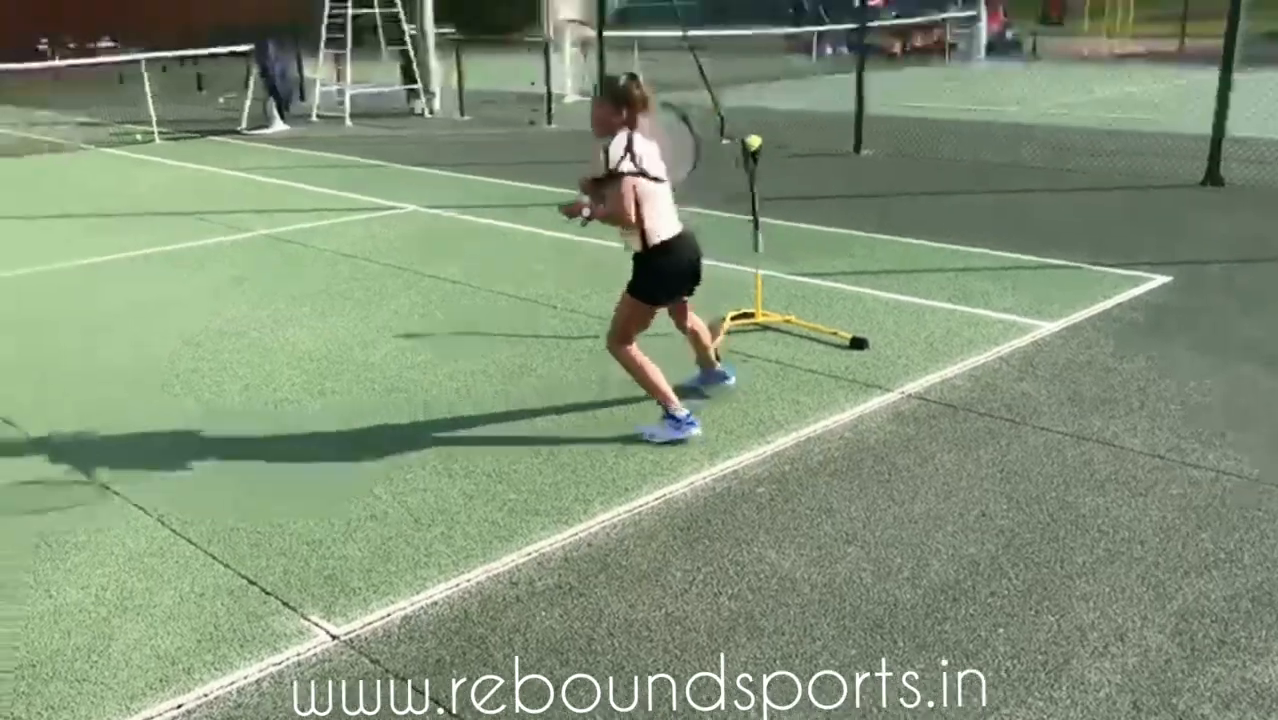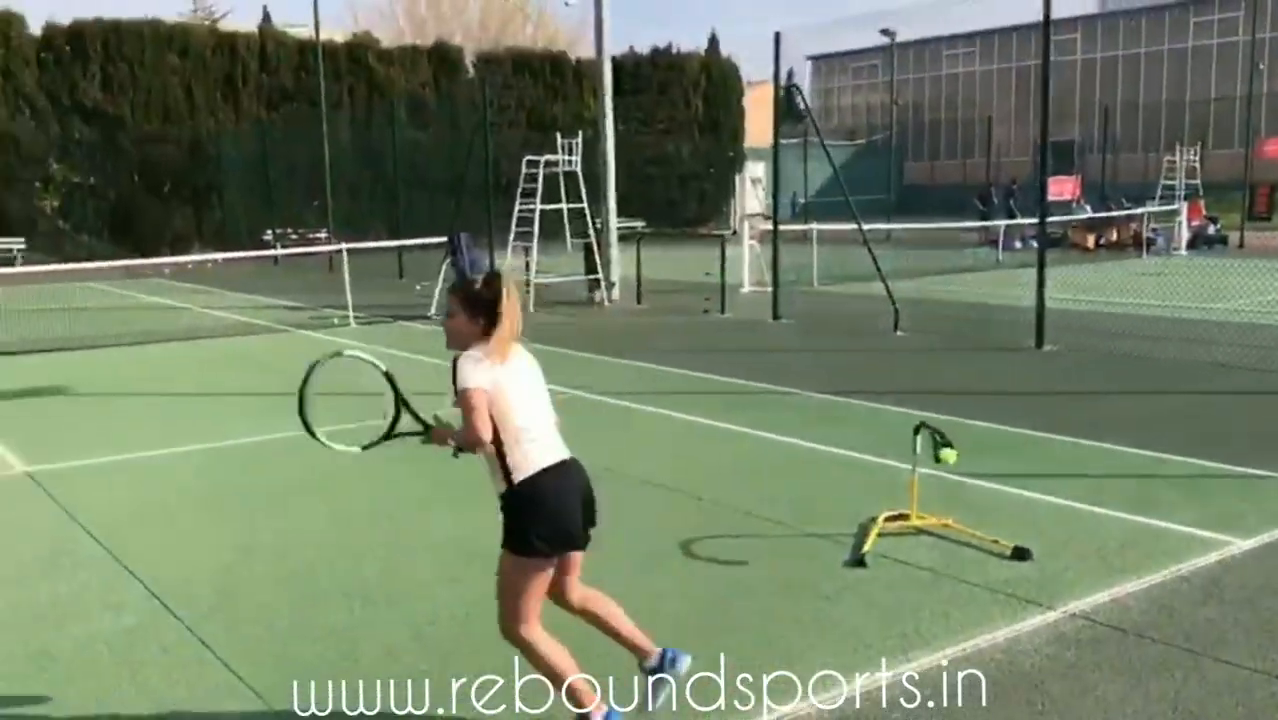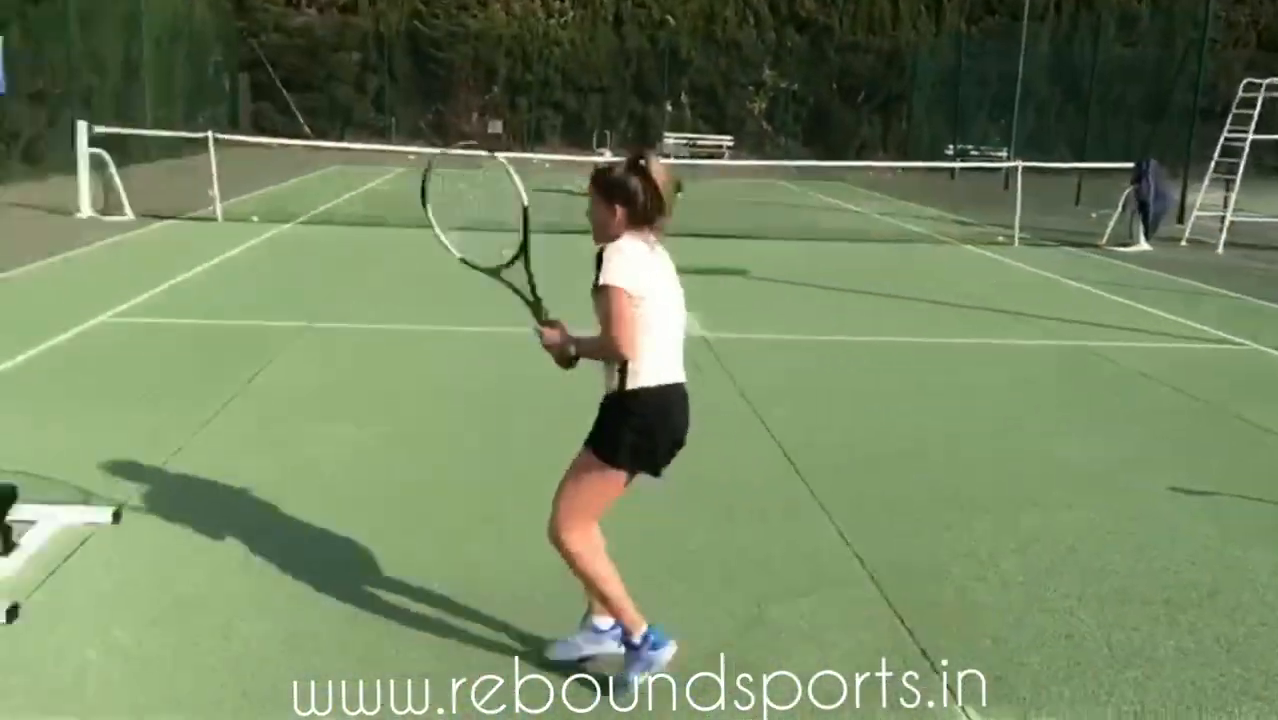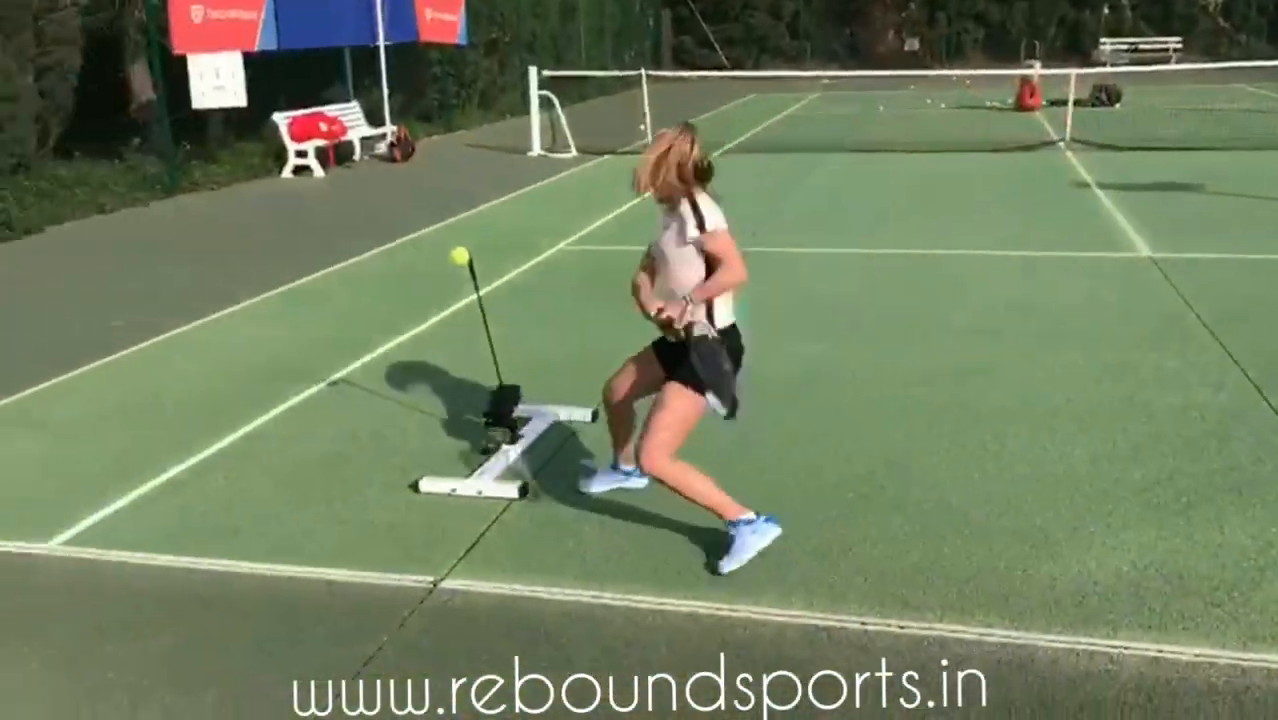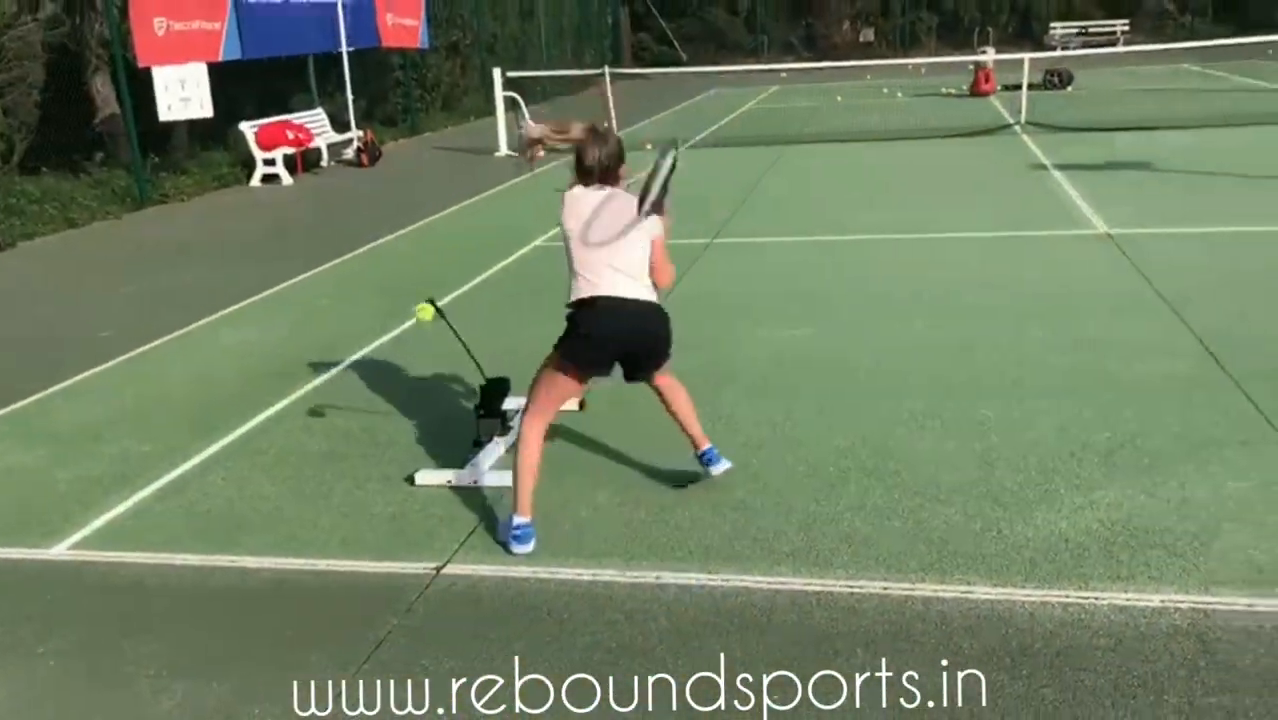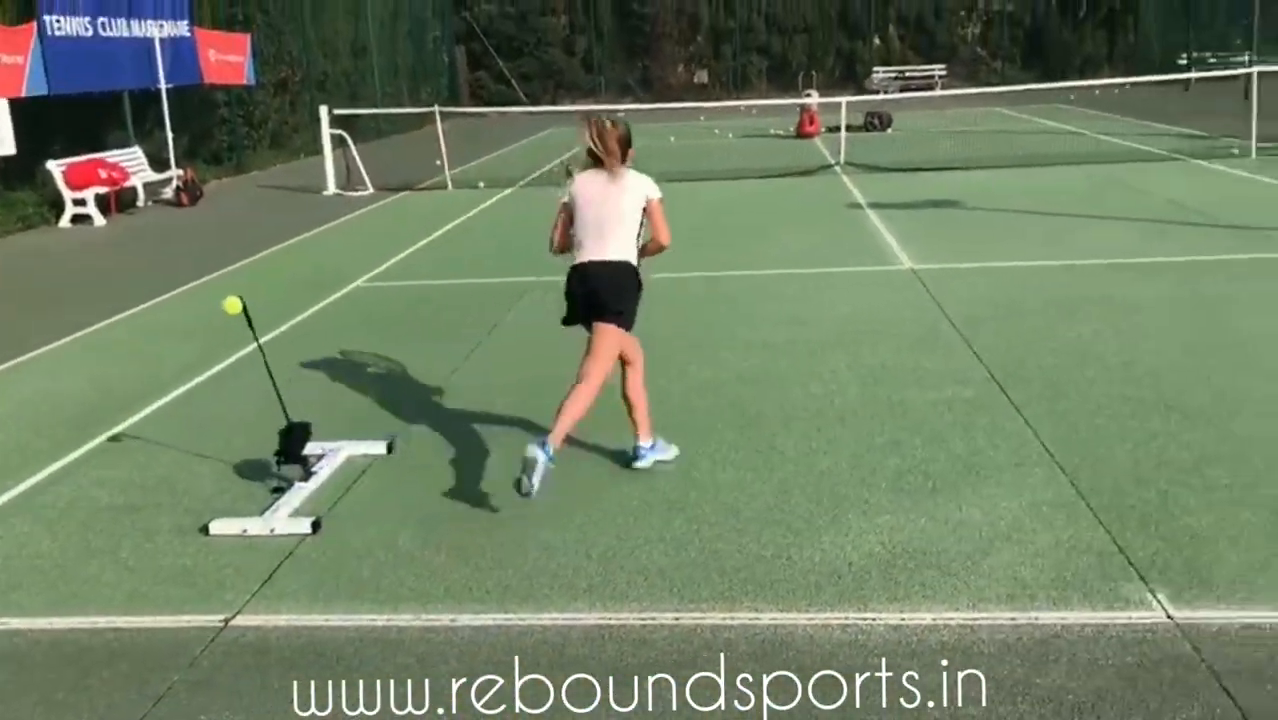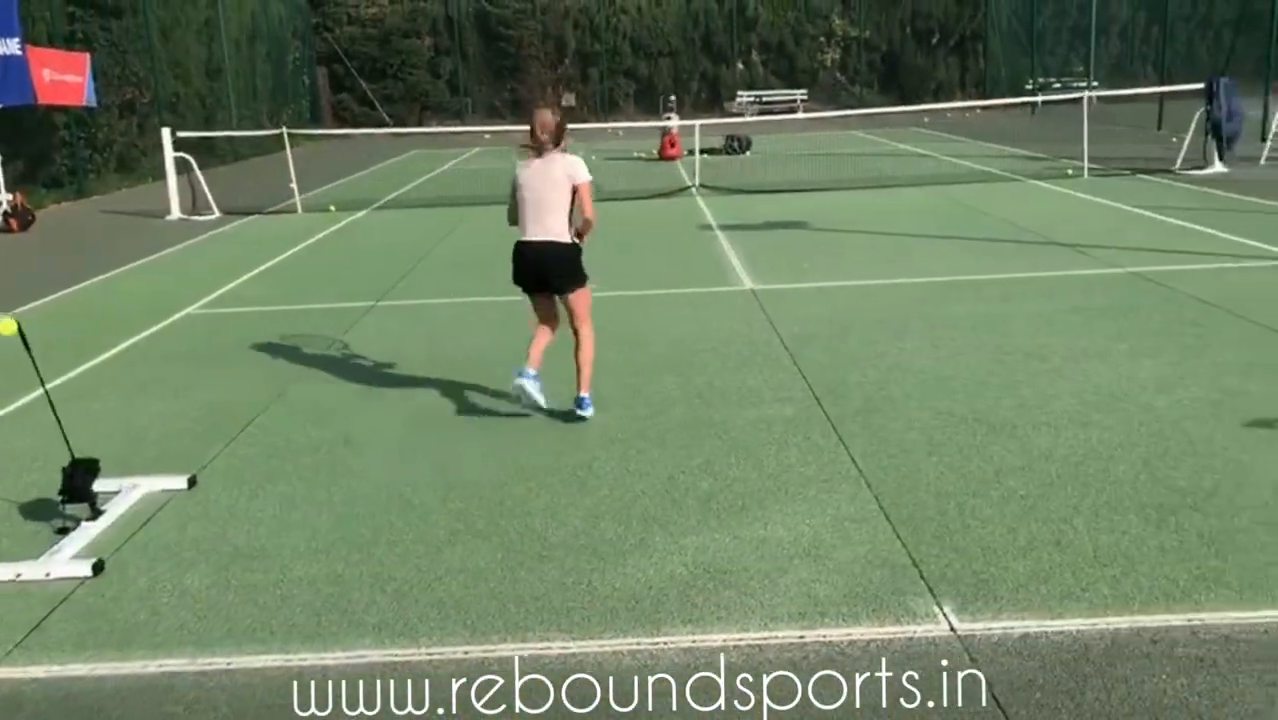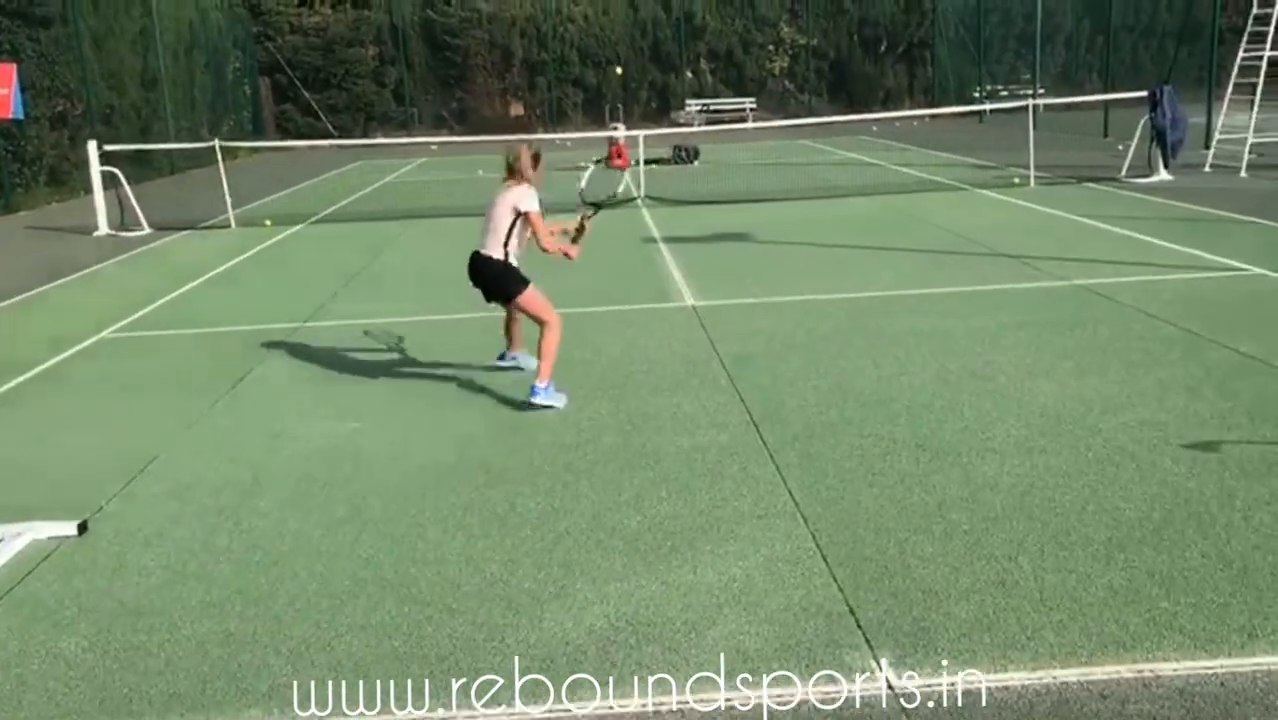
dt=0.5s
person 1, frame 1
left shoulder: (618, 146)
right shoulder: (639, 141)
left elbow: (625, 215)
right elbow: (616, 191)
left wrist: (584, 210)
right wrist: (599, 183)
left hip: (660, 257)
right hip: (681, 245)
left knee: (620, 342)
right knee: (681, 316)
left ankle: (678, 416)
right ankle: (716, 370)
person 1, frame 2
left shoulder: (469, 362)
right shoulder: (518, 356)
left elbow: (480, 435)
left wrist: (450, 436)
right wrist: (460, 434)
left hip: (535, 499)
right hip: (569, 481)
left knee: (519, 626)
right knee: (568, 592)
right ankle: (657, 660)
person 1, frame 3
left shoulder: (618, 256)
right shoulder: (650, 254)
left elbow: (622, 343)
left wrist: (564, 340)
right wrist: (574, 341)
left hip: (642, 411)
right hip: (658, 406)
left knee: (565, 528)
right knee: (579, 517)
left ankle: (644, 637)
right ankle: (607, 624)
person 1, frame 4
left shoulder: (697, 210)
right shoulder: (675, 213)
left elbow: (734, 270)
right elbow: (643, 276)
left wrist: (688, 303)
right wrist: (654, 308)
right hip: (679, 340)
left knee: (656, 458)
right knee: (614, 392)
left ankle: (749, 523)
right ankle: (624, 468)
person 1, frame 5
left shoulder: (571, 202)
right shoulder: (643, 209)
right elbow: (663, 280)
left hip: (593, 320)
right hip: (648, 320)
left knee: (534, 419)
right knee: (662, 380)
left ankle: (521, 524)
right ankle: (708, 455)
person 1, frame 6
left shoulder: (577, 184)
right shoulder: (642, 183)
left elbow: (558, 243)
right elbow: (662, 240)
left hip: (580, 279)
right hip: (617, 280)
left knee: (633, 358)
right knee: (591, 379)
left ankle: (645, 444)
right ankle: (546, 448)
person 1, frame 7
left shoulder: (523, 168)
right shoulder: (573, 165)
left elbow: (513, 219)
right elbow: (588, 217)
right wrist: (581, 233)
left hip: (526, 253)
right hip: (561, 253)
left knee: (547, 323)
right knee: (582, 326)
left ankle: (528, 373)
right ankle: (583, 398)
person 1, frame 8
left shoulder: (509, 189)
right shoulder: (525, 193)
left elbow: (531, 229)
right elbow: (545, 243)
left wrist: (569, 226)
right wrist: (567, 249)
left hip: (482, 264)
right hip: (497, 268)
left knee: (518, 302)
right knee: (551, 321)
left ankle: (511, 353)
right ankle: (542, 388)
